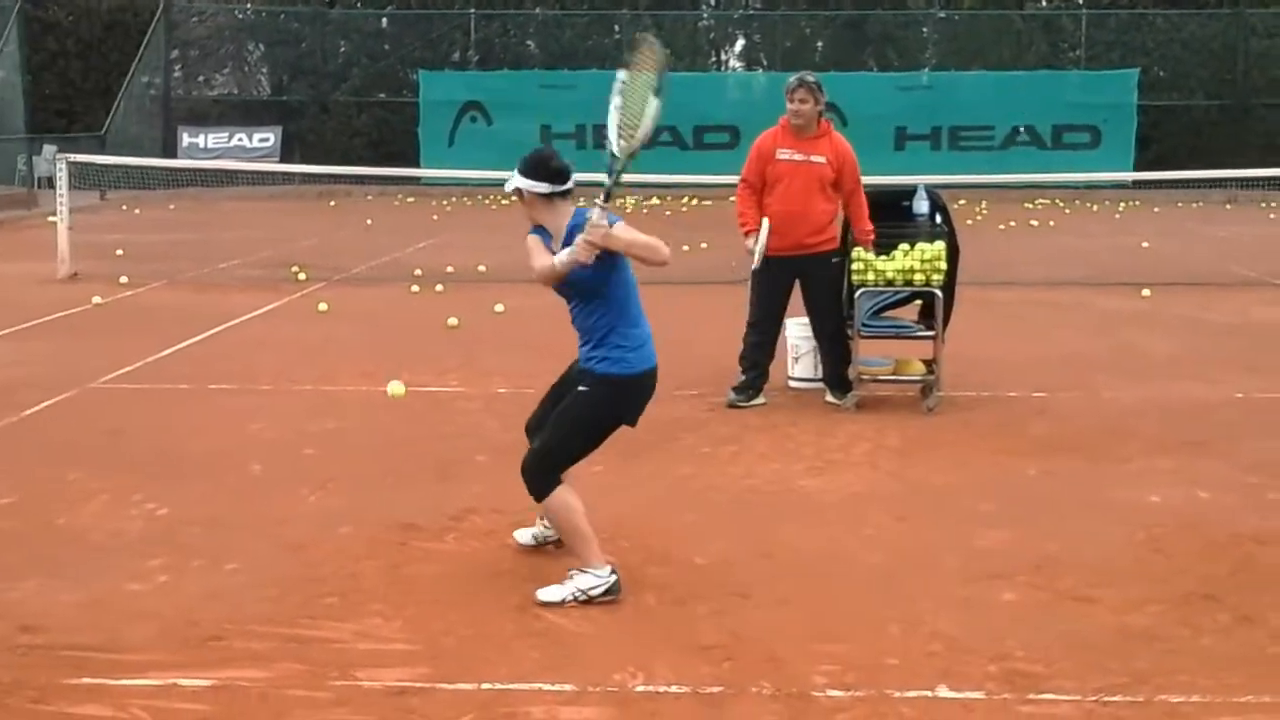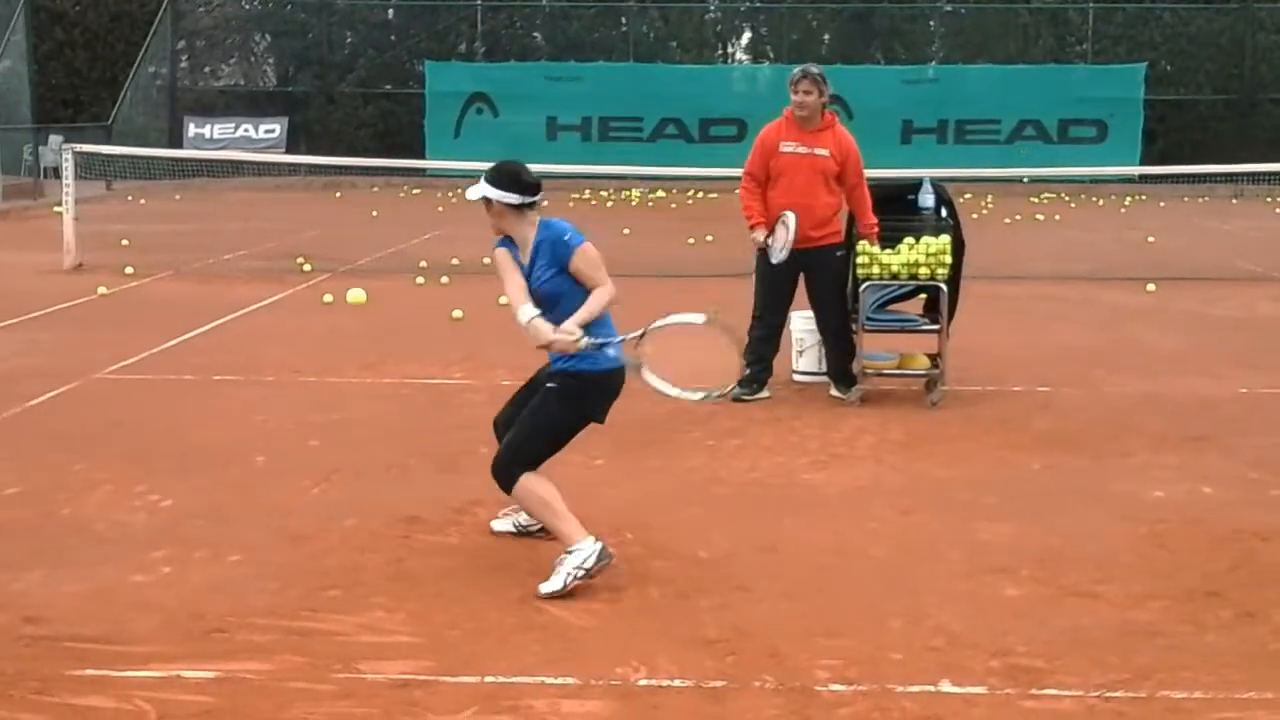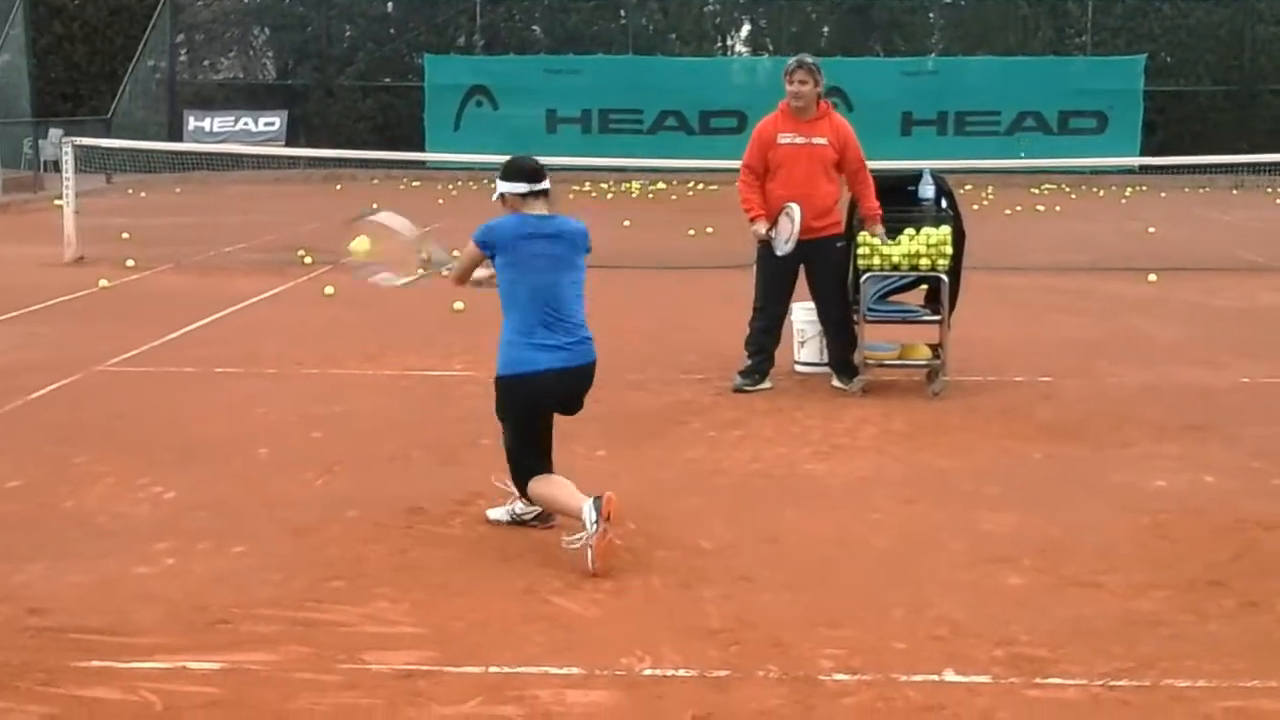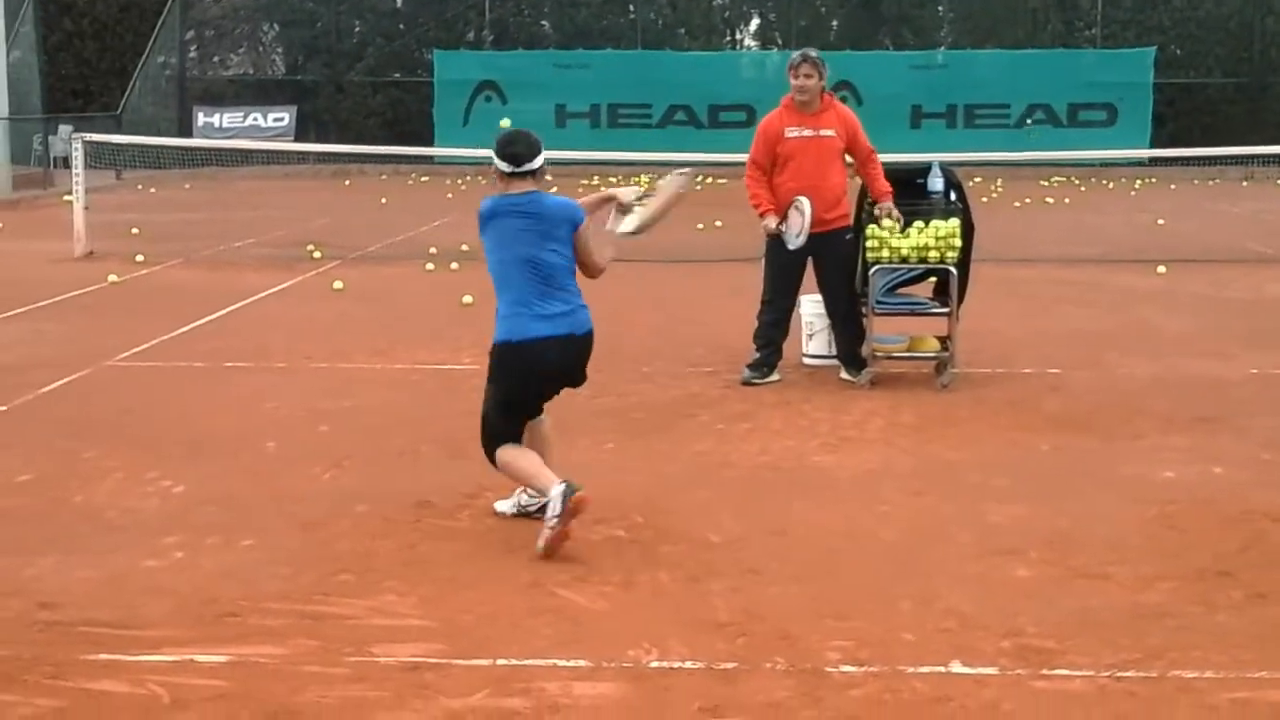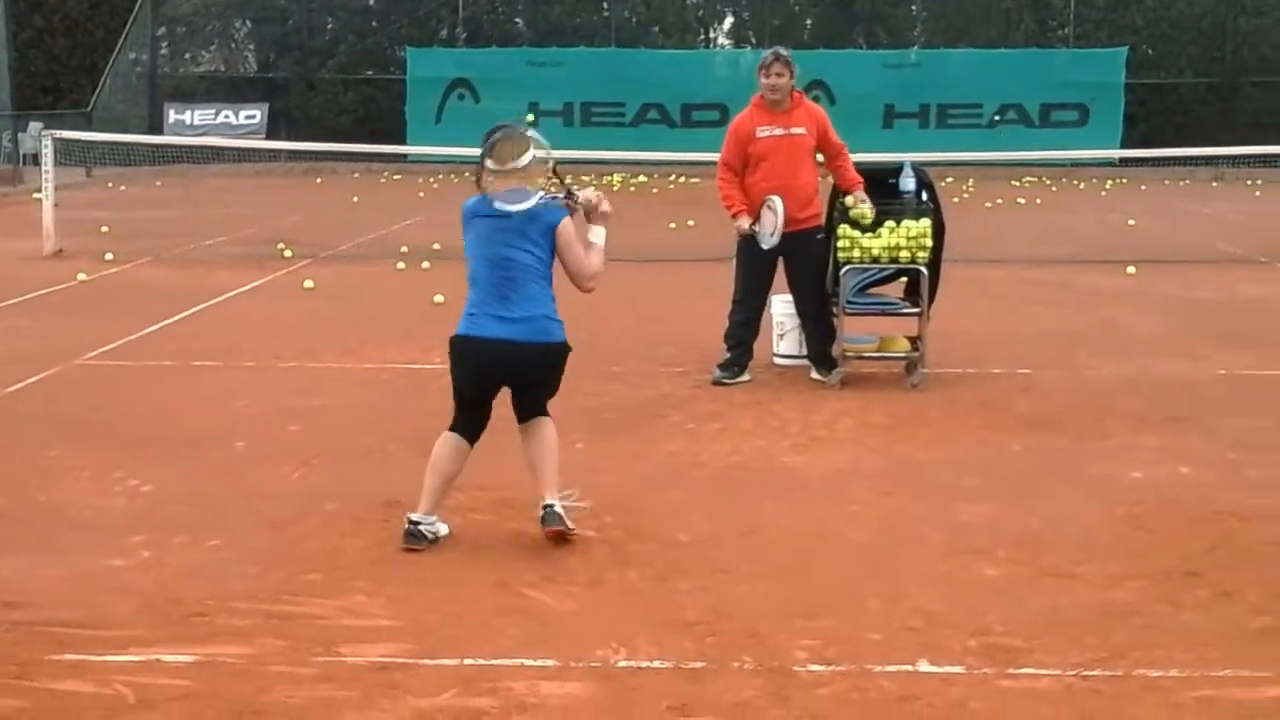
dt=0.2s
person 1, frame 1
left shoulder: (594, 221)
right shoulder: (539, 235)
left elbow: (661, 254)
right elbow: (543, 269)
left wrist: (605, 236)
right wrist: (577, 250)
left hip: (622, 373)
right hip: (594, 364)
left knee: (538, 467)
right knee: (540, 430)
left ankle: (598, 575)
right ankle: (558, 524)
person 1, frame 2
left shoulder: (559, 237)
right shoulder: (505, 248)
left elbow: (606, 289)
right elbow: (516, 294)
left wrist: (577, 323)
right wrist: (535, 323)
left hip: (588, 371)
right hip: (586, 368)
left knee: (508, 464)
right knee: (507, 427)
left ankle: (583, 550)
right ankle: (536, 513)
person 1, frame 3
left shoulder: (494, 232)
right shoulder: (574, 234)
left elbow: (460, 275)
left wrist: (477, 272)
left hip: (526, 372)
right hip: (579, 364)
left knee: (533, 477)
right knee: (520, 422)
left ankle: (588, 507)
right ankle: (530, 505)
person 1, frame 4
left shoulder: (487, 212)
right shoulder: (571, 211)
right elbow: (595, 268)
left wrist: (589, 202)
right wrist: (593, 205)
left hip: (519, 344)
right hip: (573, 338)
left knee: (500, 444)
right knee: (528, 406)
left ankle: (559, 492)
right ankle: (534, 496)
person 1, frame 5
left shoulder: (471, 211)
right shoulder: (554, 214)
right elbow: (587, 279)
left wrist: (573, 207)
right wrist: (597, 229)
left hip: (479, 343)
right hip: (540, 343)
left knee: (464, 426)
right knee: (533, 413)
left ankle: (422, 519)
right ankle: (552, 508)
person 2, frame 1
left shoulder: (838, 146)
right shoulder: (767, 142)
left elbow: (853, 195)
right elbow: (747, 190)
left wrist: (865, 239)
right wrist: (750, 230)
left hip: (821, 252)
right hip: (773, 251)
left knee: (829, 324)
right knee: (762, 323)
left ankle: (838, 385)
right ankle: (750, 386)
person 2, frame 2
left shoulder: (841, 139)
right shoulder: (771, 135)
left elbow: (856, 188)
right elbow: (751, 182)
left wrist: (869, 233)
right wrist: (757, 224)
left hip: (826, 245)
left knee: (834, 317)
right knee: (766, 317)
left ankle: (843, 380)
right ankle: (755, 379)
person 2, frame 3
left shoulder: (838, 127)
right shoulder: (768, 127)
left elbow: (858, 174)
right elbow: (750, 176)
left wrist: (871, 217)
right wrist: (757, 216)
left hip: (827, 235)
left knee: (835, 307)
right knee: (768, 308)
left ankle: (844, 370)
right ankle: (757, 371)
person 2, frame 4
left shoulder: (843, 117)
right shoulder: (773, 123)
left elbow: (867, 159)
right elbow: (756, 171)
left wrist: (883, 196)
right wrist: (766, 211)
left hip: (834, 227)
left knee: (842, 300)
right knee: (776, 301)
left ankle: (852, 362)
right ankle: (764, 363)
person 2, frame 5
left shoulder: (813, 115)
right shoulder: (743, 122)
left elbow: (837, 154)
right elbow: (728, 173)
left wrist: (854, 186)
right wrist: (739, 212)
left hip: (806, 226)
right hip: (758, 228)
left knee: (813, 300)
right knee: (747, 300)
left ankle: (823, 362)
right ankle: (735, 363)
